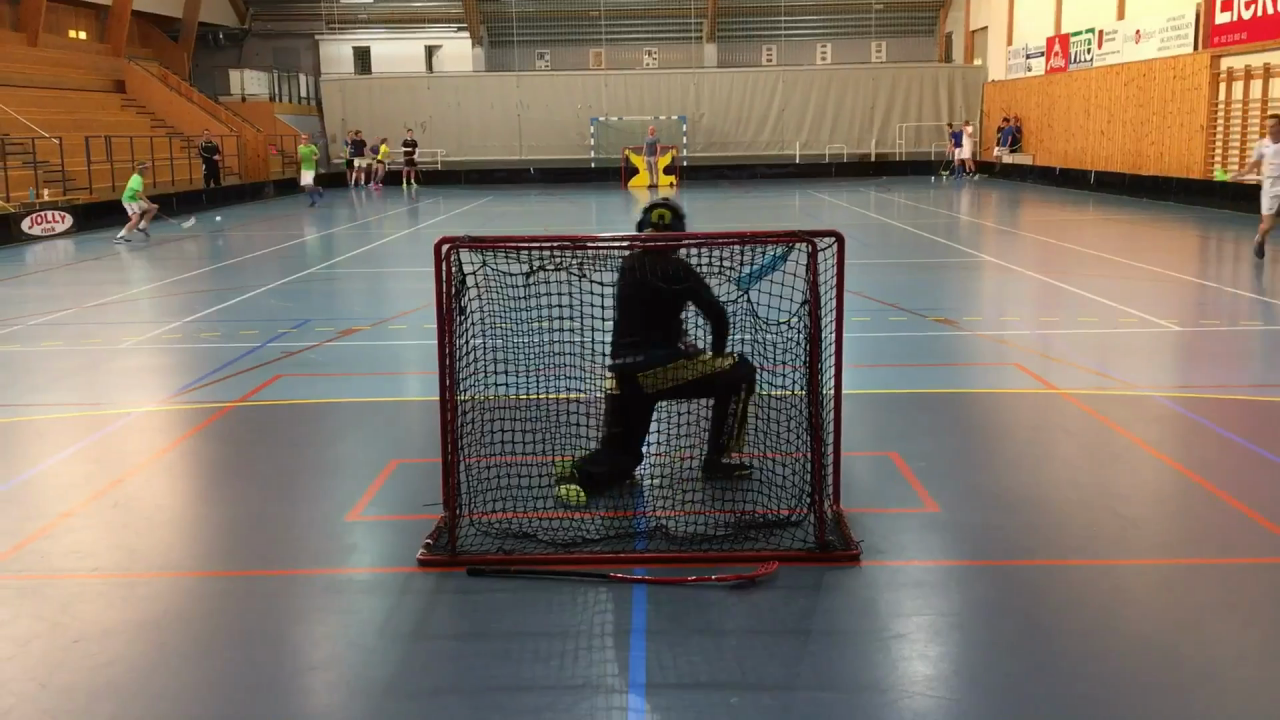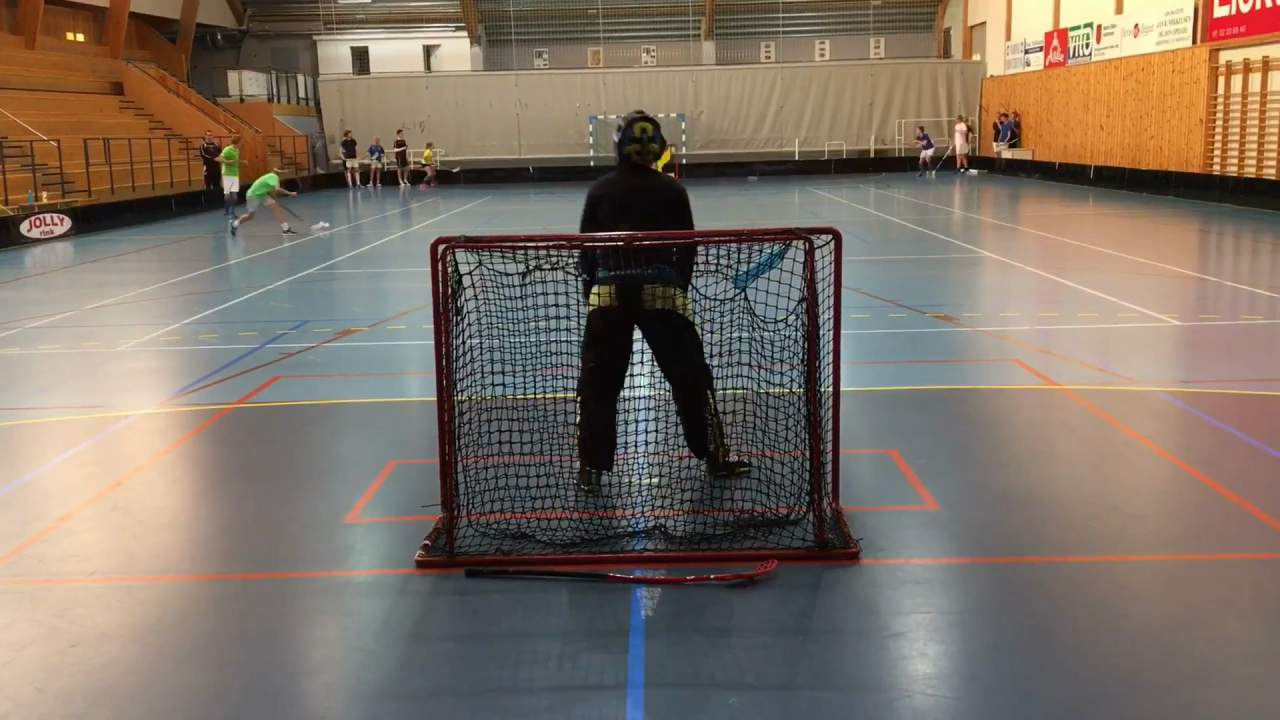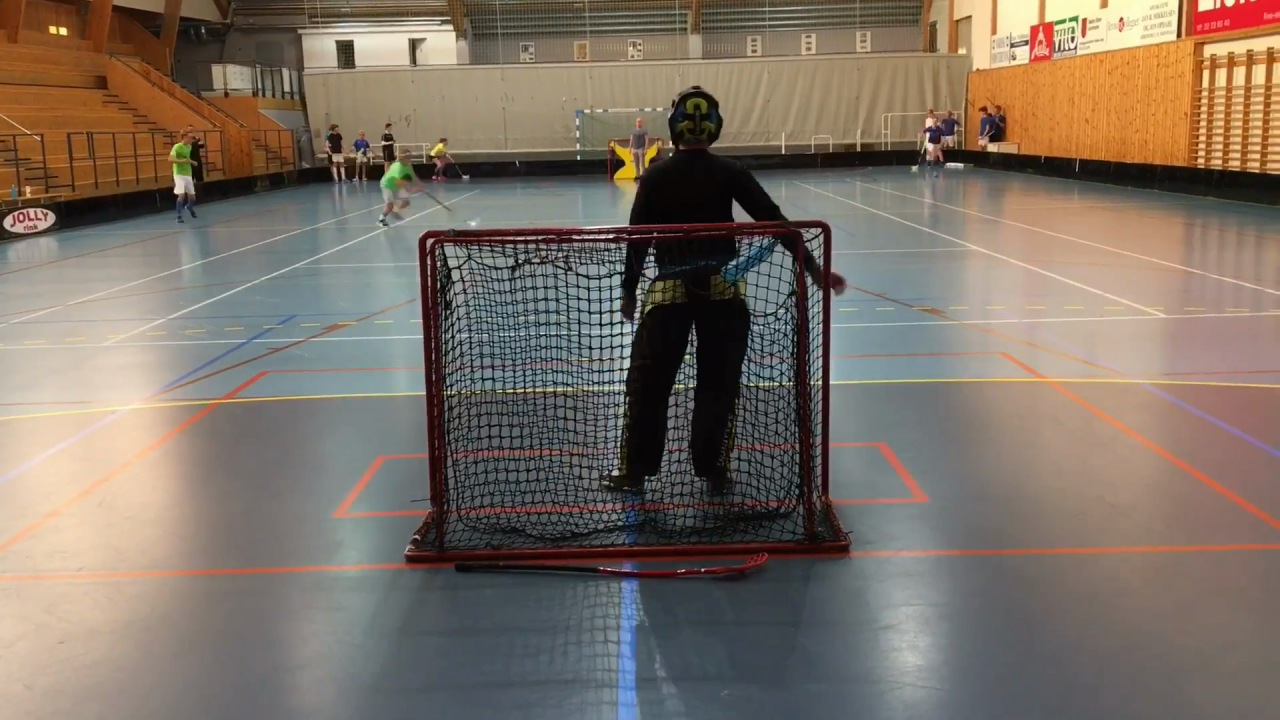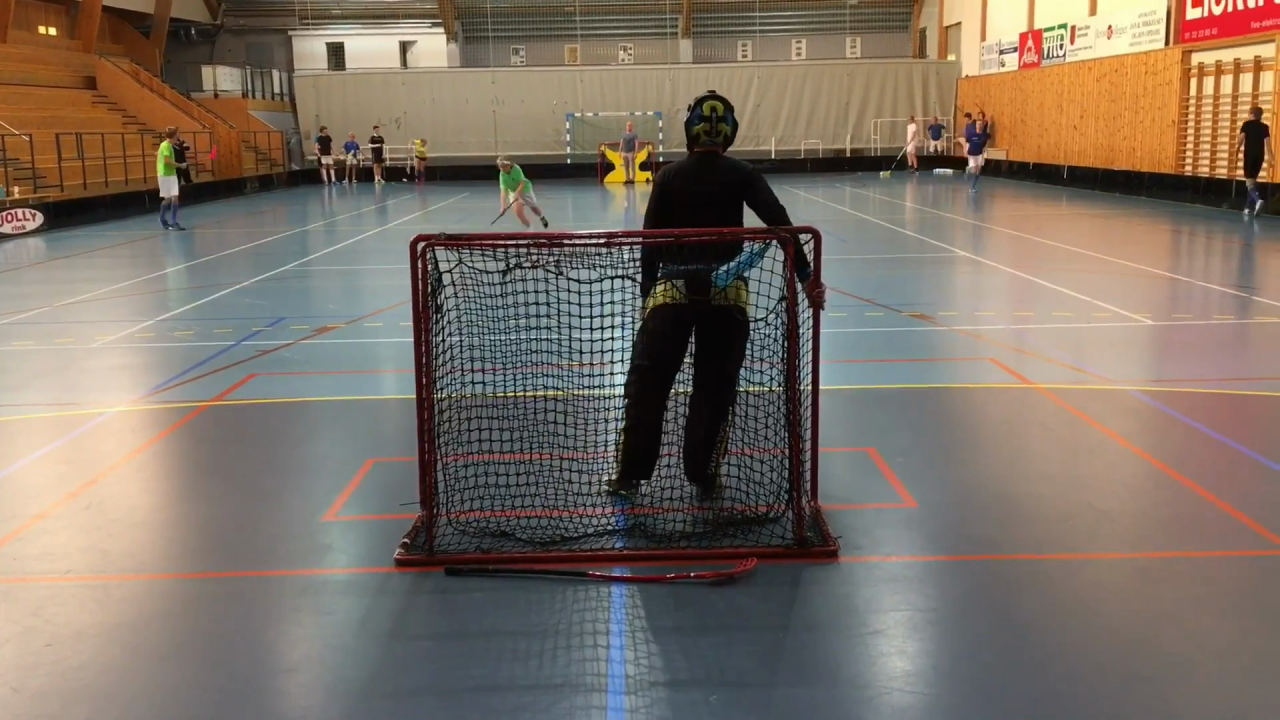
dt=0.5s
person 1, frame 1
left shoulder: (629, 264)
right shoulder: (678, 269)
right elbow: (718, 317)
right wrist: (716, 355)
left hip: (623, 377)
right hip: (663, 369)
left knee: (619, 454)
right knee: (741, 375)
left ankle: (579, 475)
right ankle: (717, 459)
person 1, frame 2
left shoulder: (601, 190)
right shoulder: (672, 190)
left elbow: (585, 248)
right elbow: (688, 251)
left wrist: (590, 292)
right wrist: (678, 292)
left hip: (609, 293)
right hip: (660, 292)
left knee: (597, 385)
right knee: (691, 376)
left ankle: (592, 468)
right ankle: (715, 457)
person 1, frame 3
left shoulder: (655, 175)
right shoulder: (729, 172)
left elbow: (637, 237)
right elbow: (771, 219)
left wrist: (628, 292)
right wrist: (812, 266)
left hip: (669, 289)
right hip: (722, 287)
left knee: (648, 382)
right knee: (718, 383)
left ankle: (634, 470)
right ankle: (712, 470)
person 1, frame 4
left shoulder: (669, 176)
right shoulder: (742, 175)
left elbow: (651, 240)
right elbow: (779, 224)
left wrist: (648, 291)
right wrist: (806, 276)
left hip: (672, 290)
right hip: (725, 292)
left knee: (646, 384)
right knee: (715, 388)
left ankle: (631, 474)
right ankle: (703, 475)
